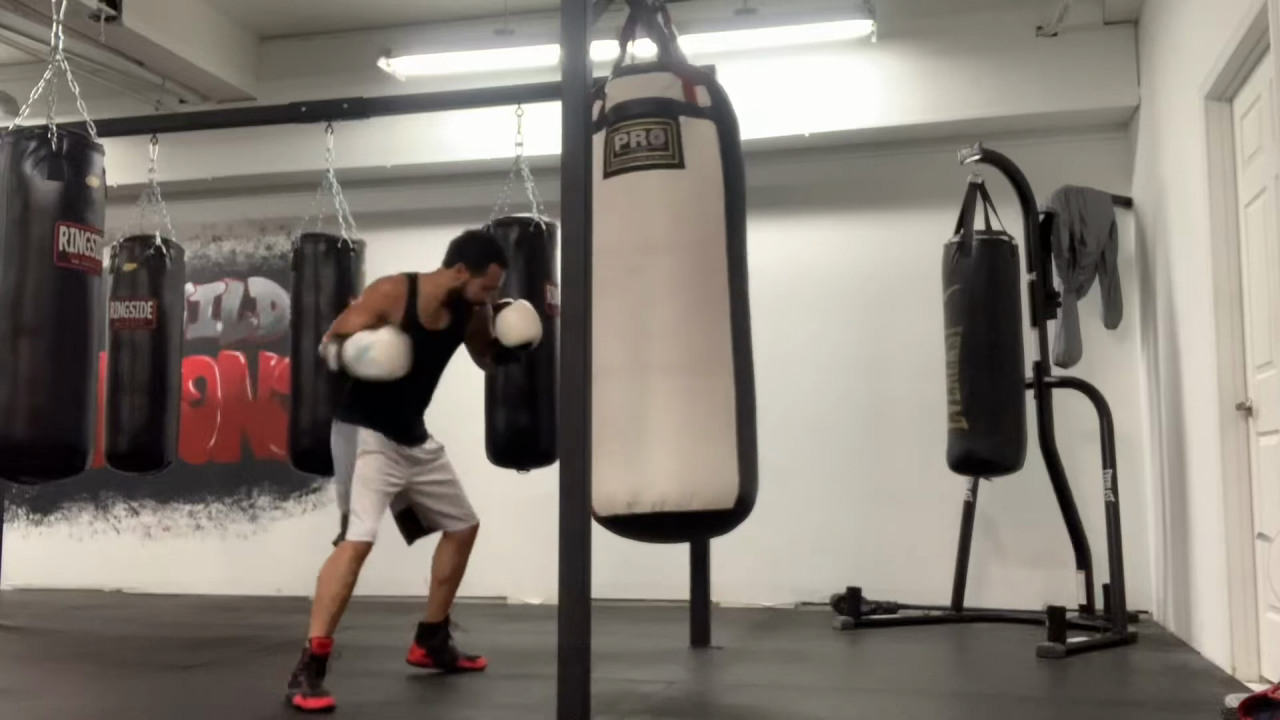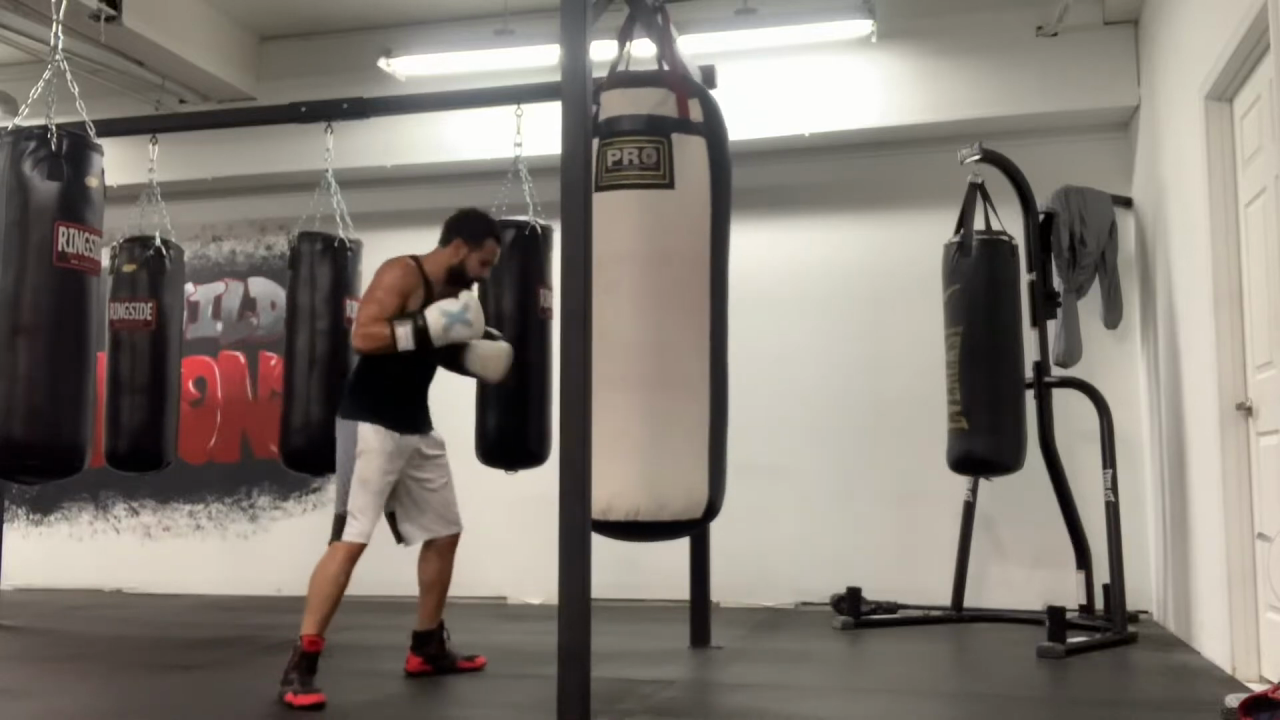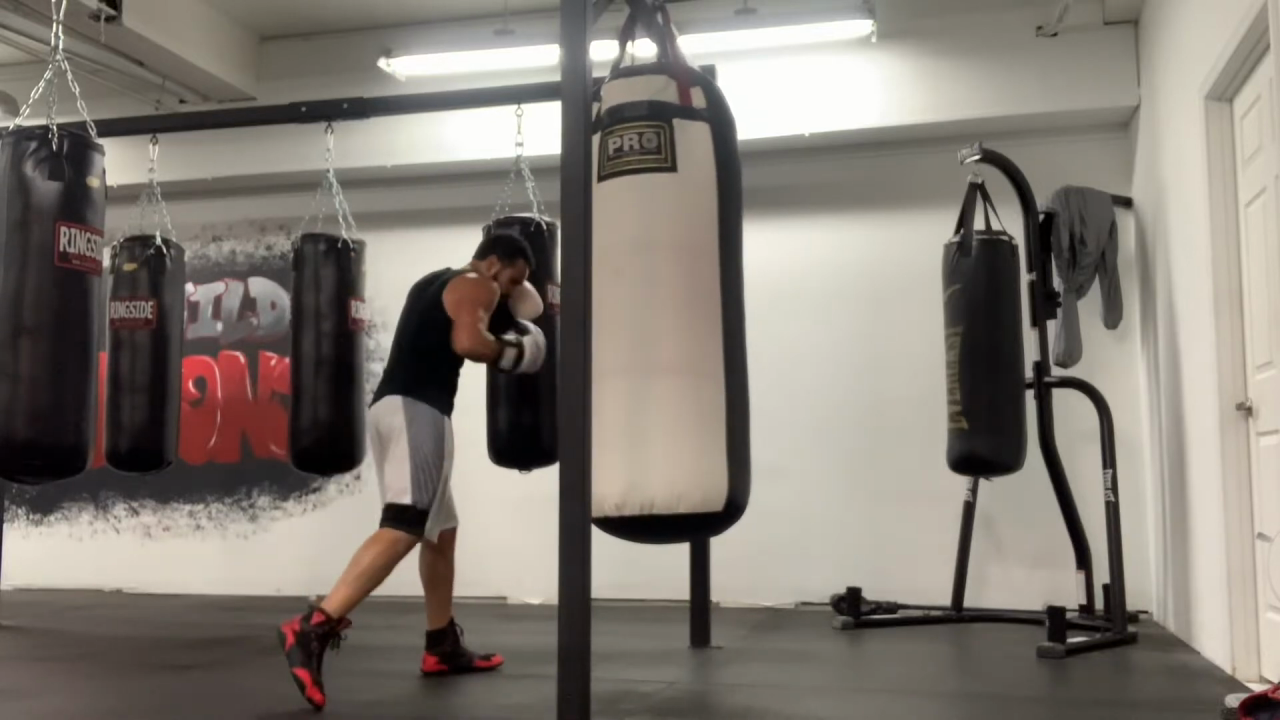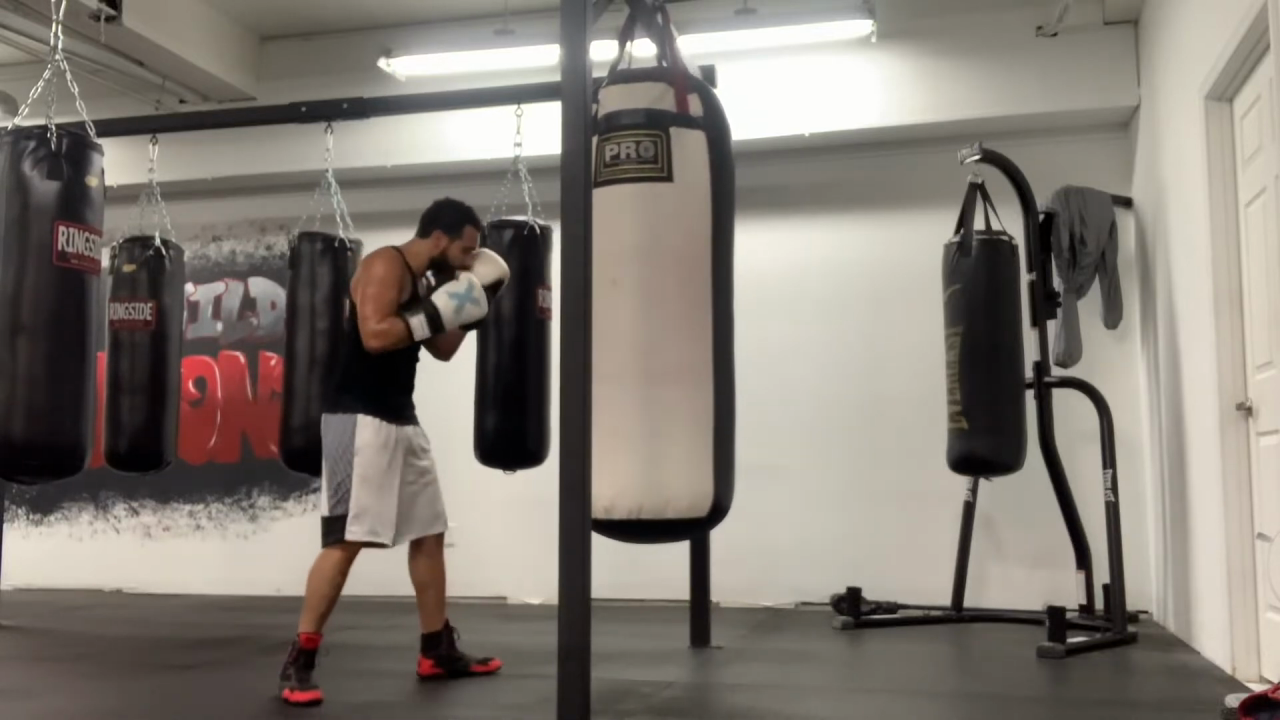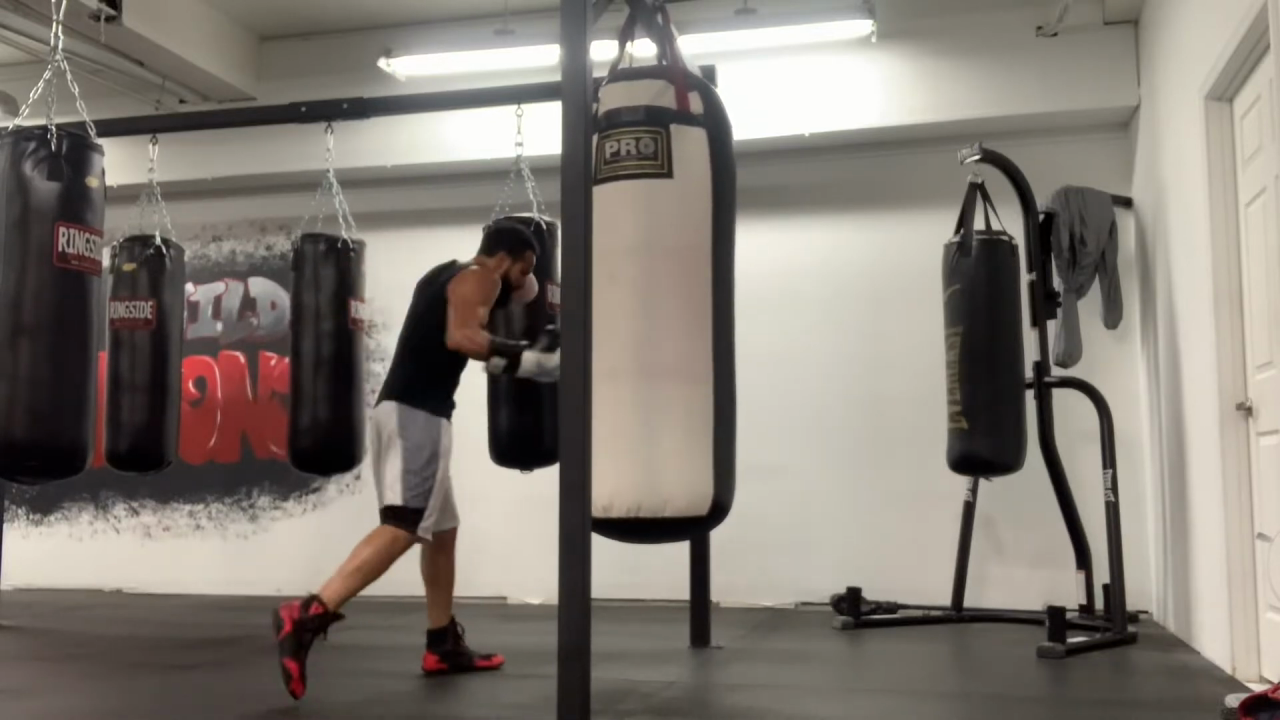
dt=1s
person 1, frame 1
left shoulder: (469, 308)
right shoulder: (392, 292)
left elbow: (489, 359)
right elbow: (331, 338)
left hip: (413, 438)
right hip: (365, 433)
left knee: (462, 526)
right knee: (356, 540)
left ankle: (430, 641)
right ankle: (309, 669)
person 1, frame 2
left shoulder: (451, 291)
right shoulder: (401, 274)
right elbow: (364, 336)
left wrist: (479, 350)
right wrist: (429, 329)
left hip: (416, 429)
right hip: (369, 425)
left knee: (445, 532)
right knee: (350, 540)
left ankle: (427, 646)
right ankle: (300, 664)
person 1, frame 3
left shoulder: (440, 284)
right shoulder: (476, 286)
right elbow: (469, 344)
left wrist: (510, 313)
right wrist: (517, 351)
left hip: (394, 408)
right hip: (417, 412)
left knee: (441, 531)
right knee: (402, 529)
left ankle: (442, 646)
right ankle: (311, 631)
person 1, frame 4
left shoulder: (425, 281)
right shoulder: (384, 265)
left elbow: (443, 348)
right elbow: (376, 336)
left wrist: (471, 307)
right wrist: (438, 312)
left hip: (401, 420)
right hip: (358, 419)
left knee: (429, 536)
right knee: (347, 541)
left ankle: (437, 651)
right ankle: (299, 661)
person 1, frame 5
left shoulder: (448, 275)
right shoulder: (476, 279)
right elbow: (461, 339)
left wrist: (505, 302)
right wrist: (524, 359)
left hip: (409, 412)
right hip: (418, 414)
left knee: (442, 530)
right knee: (400, 528)
left ankle: (444, 645)
right ankle: (306, 617)
